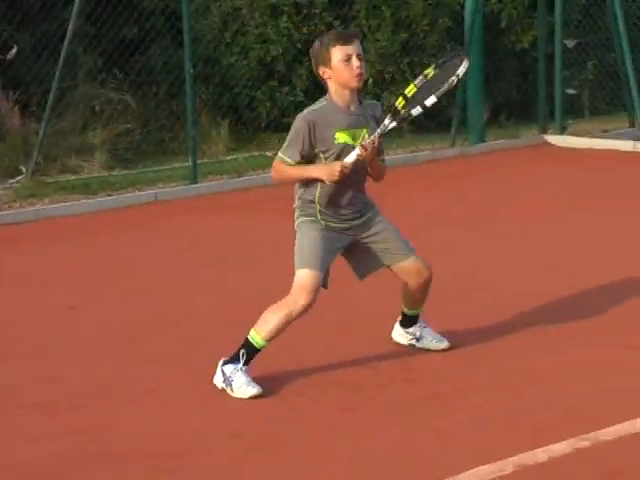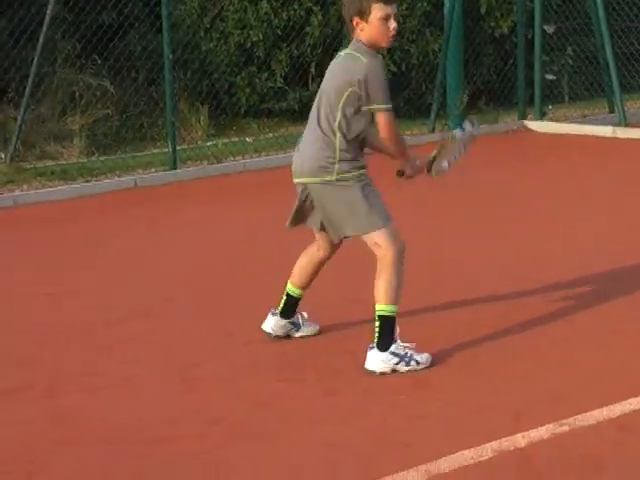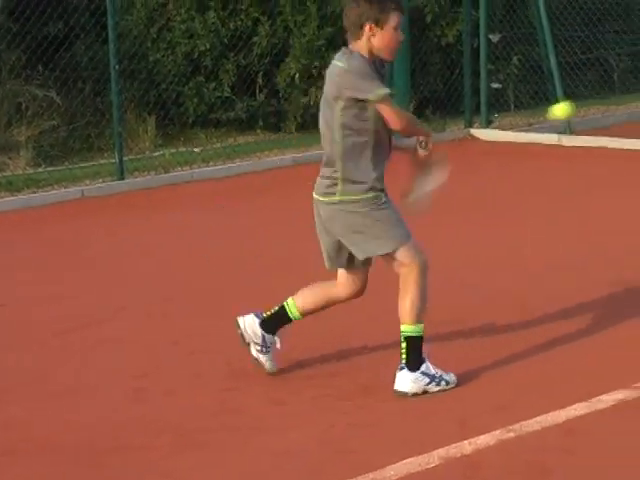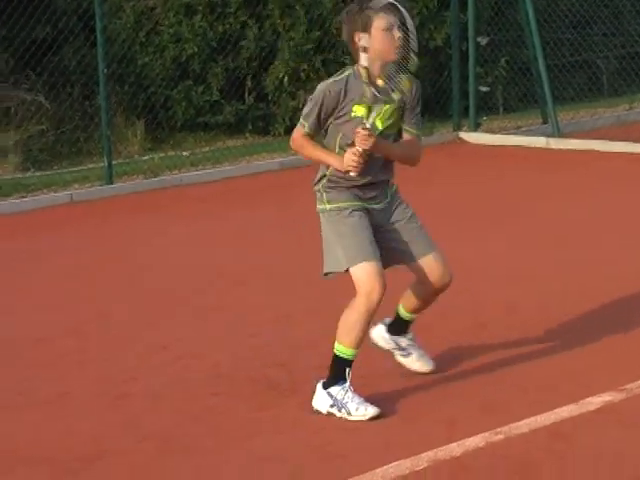
dt=0.7s
person 1, frame 1
left shoulder: (372, 112)
right shoulder: (311, 119)
left elbow: (379, 174)
right elbow: (279, 171)
left wrist: (374, 159)
right wrist: (322, 171)
left hip: (362, 215)
right hip: (318, 219)
left knee: (419, 274)
right knee: (302, 297)
left ankle: (409, 327)
right ankle: (233, 364)
person 1, frame 2
left shoulder: (346, 58)
right shoulder: (370, 65)
right elbow: (387, 130)
left wrist: (391, 153)
right wrist: (408, 160)
left hip: (308, 167)
right hip: (335, 172)
left knee: (325, 244)
right knee: (391, 250)
left ankle: (282, 316)
right ankle: (385, 348)
person 1, frame 3
left shoulder: (377, 68)
right shoulder: (347, 63)
right elbow: (399, 121)
right wrist: (422, 135)
left hip: (349, 191)
right hip: (351, 192)
left knee: (349, 286)
right knee: (414, 266)
left ankle: (263, 326)
right ankle: (414, 368)
person 1, frame 4
left shoulder: (409, 89)
right shoulder: (333, 89)
left elbow: (413, 154)
right elbow: (298, 140)
left wrist: (377, 148)
right wrist: (337, 160)
left hip: (384, 198)
right hip: (340, 202)
left knee: (438, 277)
right knee: (373, 289)
left ankle: (395, 331)
right ankle: (332, 388)
